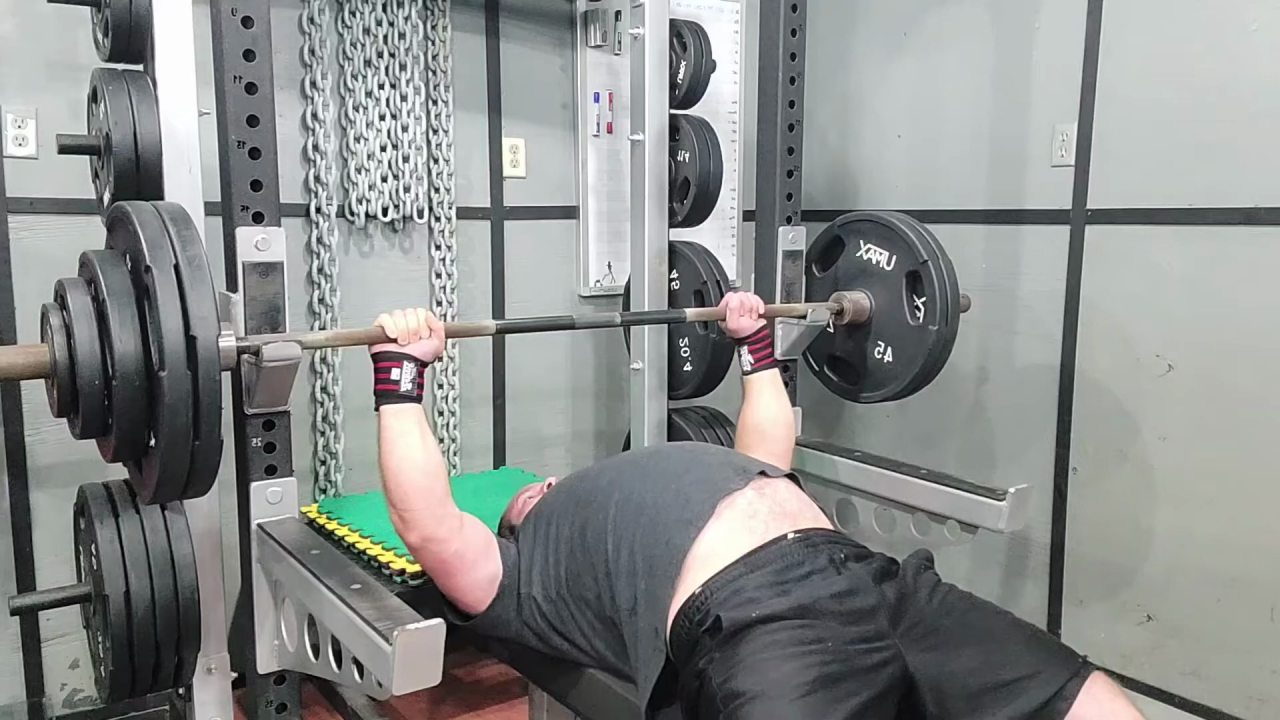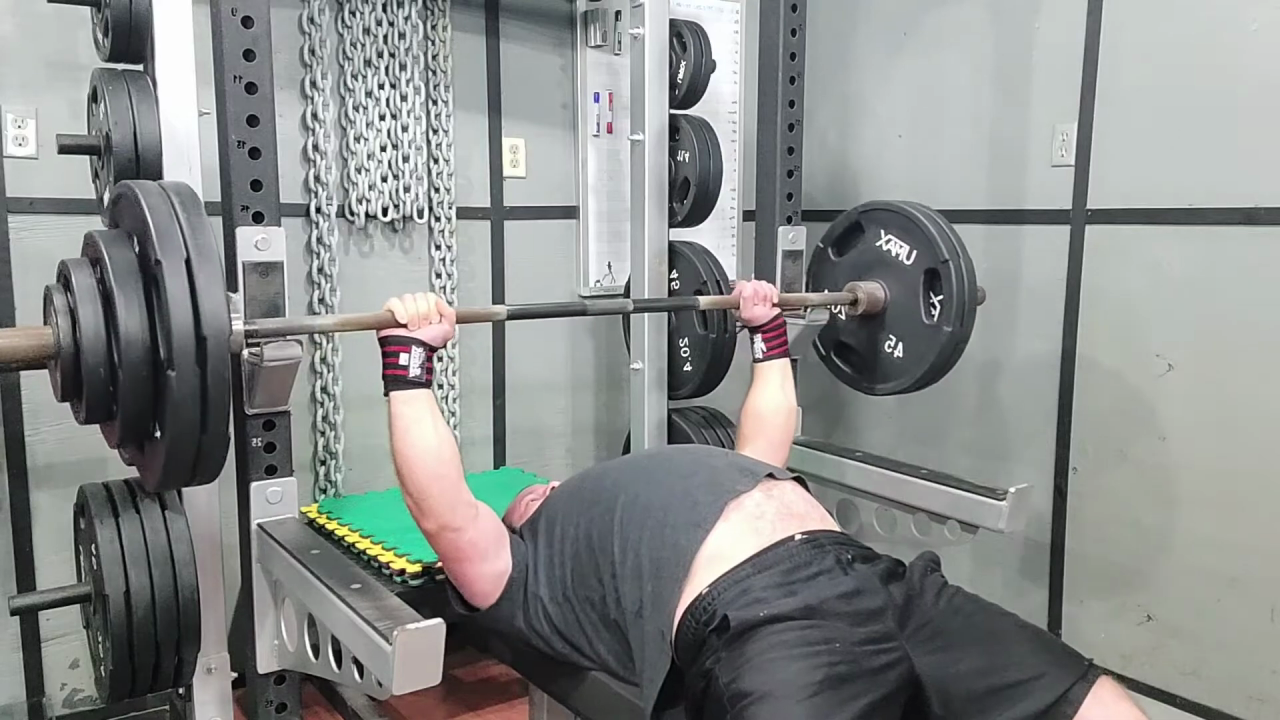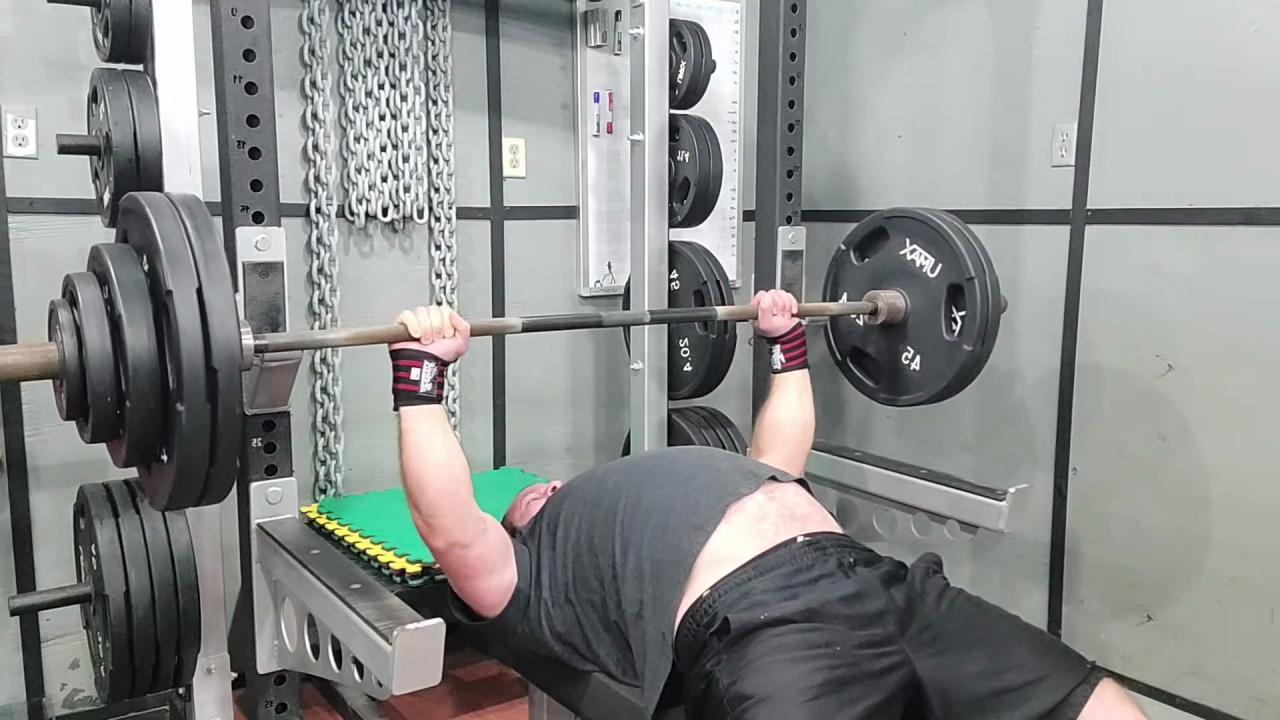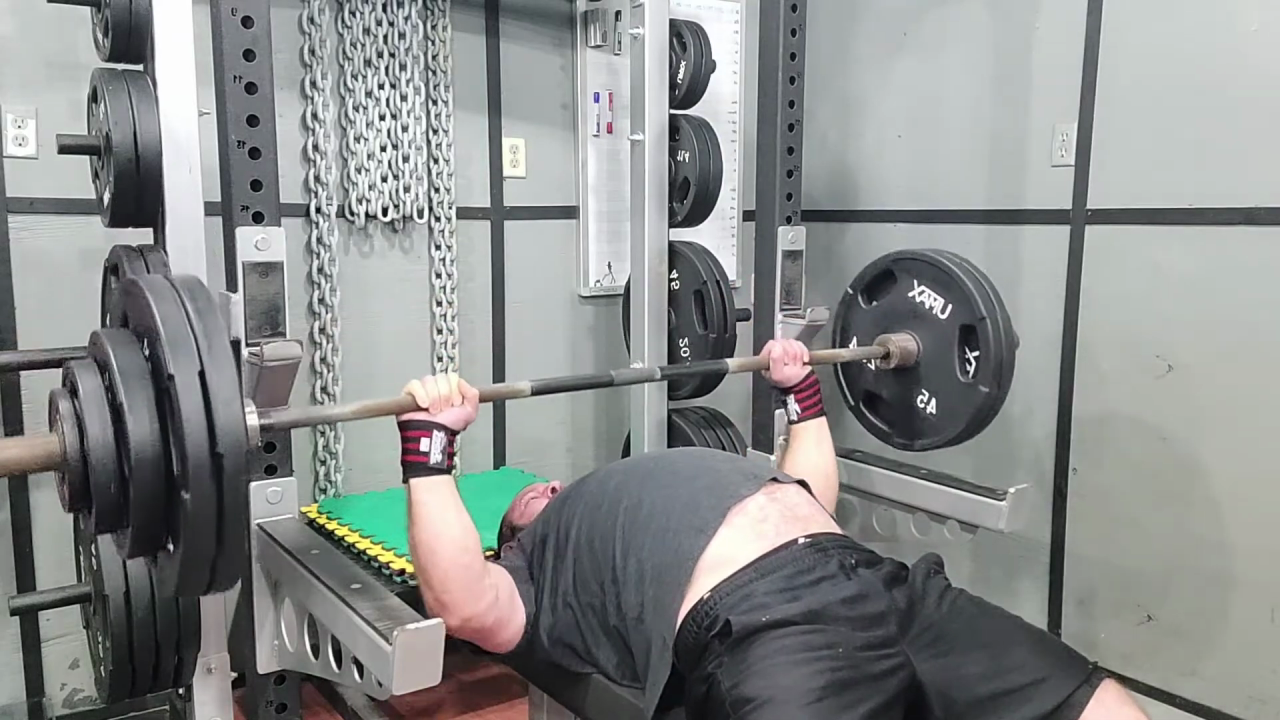
dt=1s
person 1, frame 1
left shoulder: (630, 498)
right shoulder: (525, 573)
left elbow: (768, 458)
right elbow: (429, 527)
left wrist: (756, 346)
right wrist: (400, 374)
left hip: (879, 583)
right hip: (748, 623)
person 1, frame 2
left shoulder: (642, 499)
right shoulder: (531, 573)
left elbow: (764, 449)
right elbow: (444, 510)
left wrist: (766, 332)
right wrist: (410, 358)
left hip: (880, 583)
right hip: (753, 627)
person 1, frame 3
left shoulder: (645, 500)
right shoulder: (532, 574)
left elbow: (780, 459)
right elbow: (450, 530)
left wrist: (786, 344)
right wrist: (421, 373)
left hip: (880, 584)
right hip: (754, 628)
person 1, frame 4
left shoulder: (629, 508)
right shoulder: (538, 568)
left elbow: (813, 498)
right elbow: (465, 605)
left wrist: (800, 391)
right wrist: (430, 443)
left hip: (888, 586)
right hip: (754, 629)
